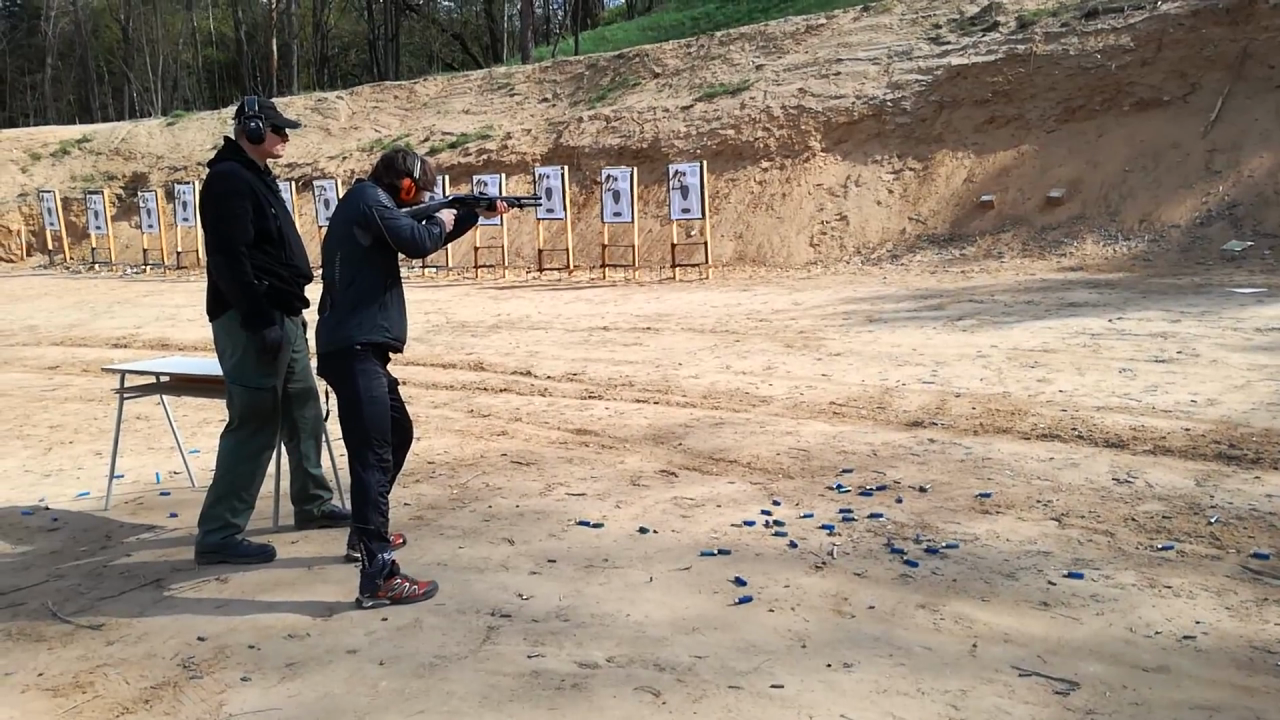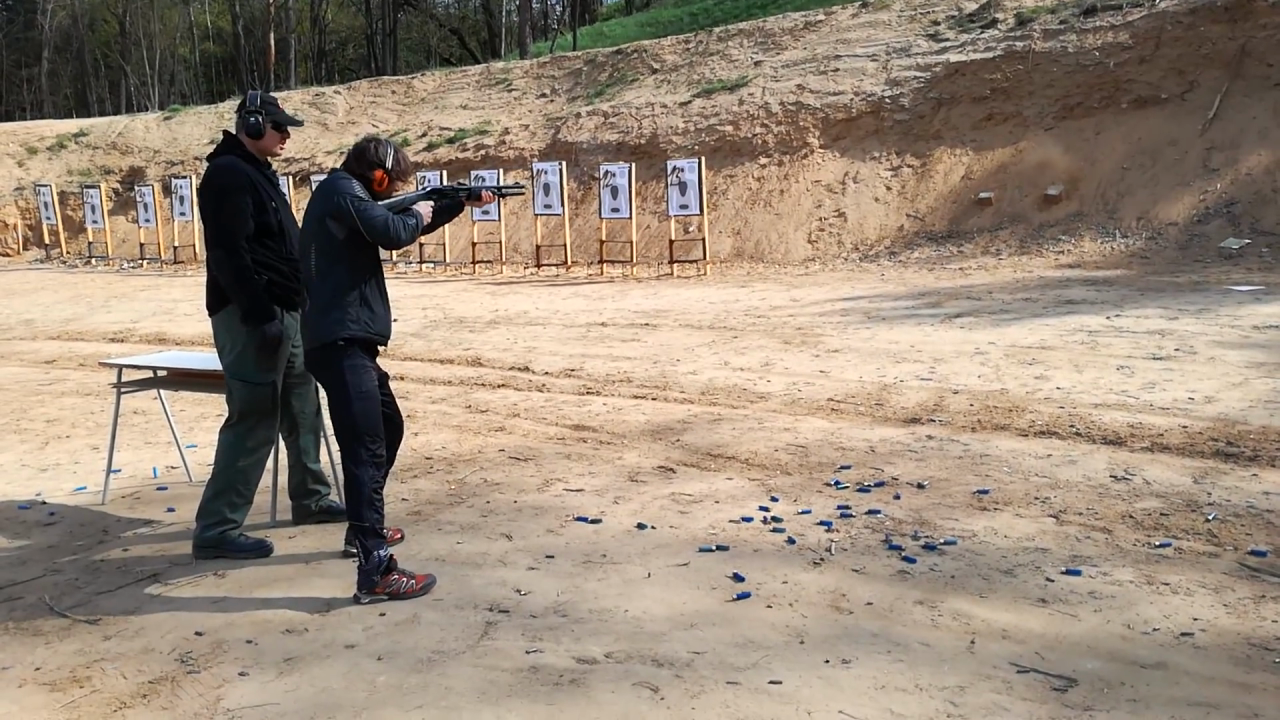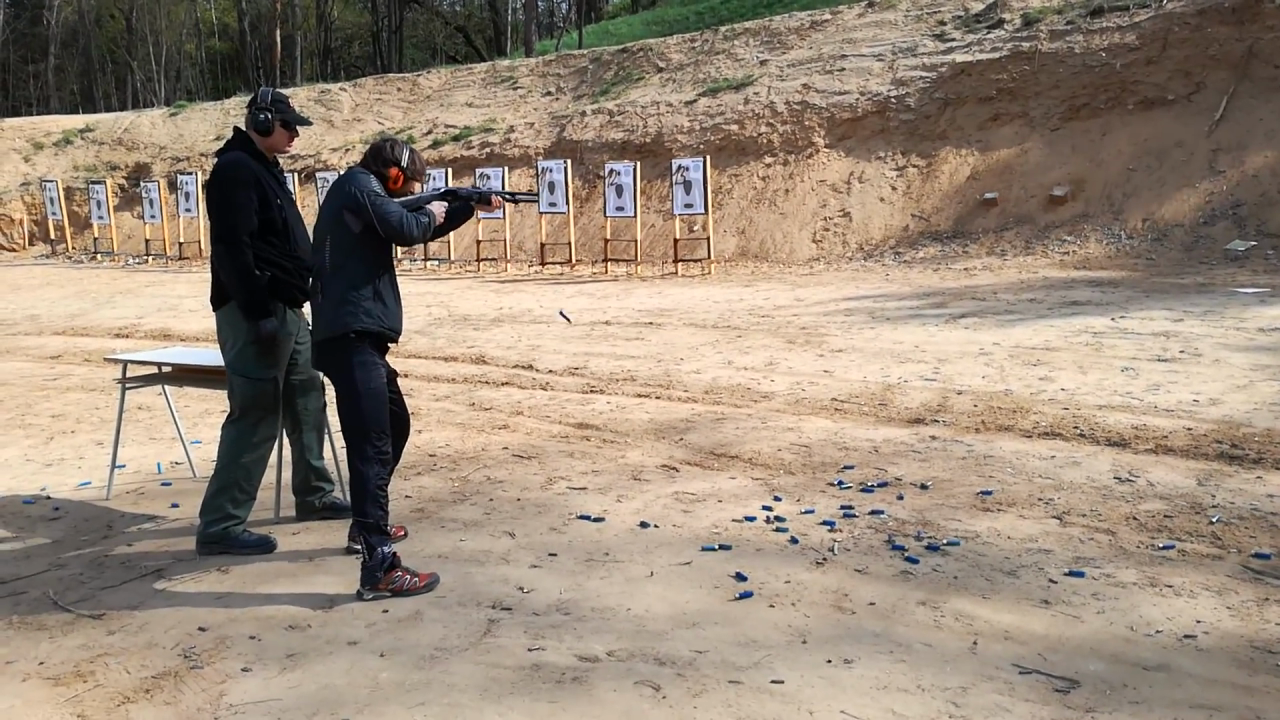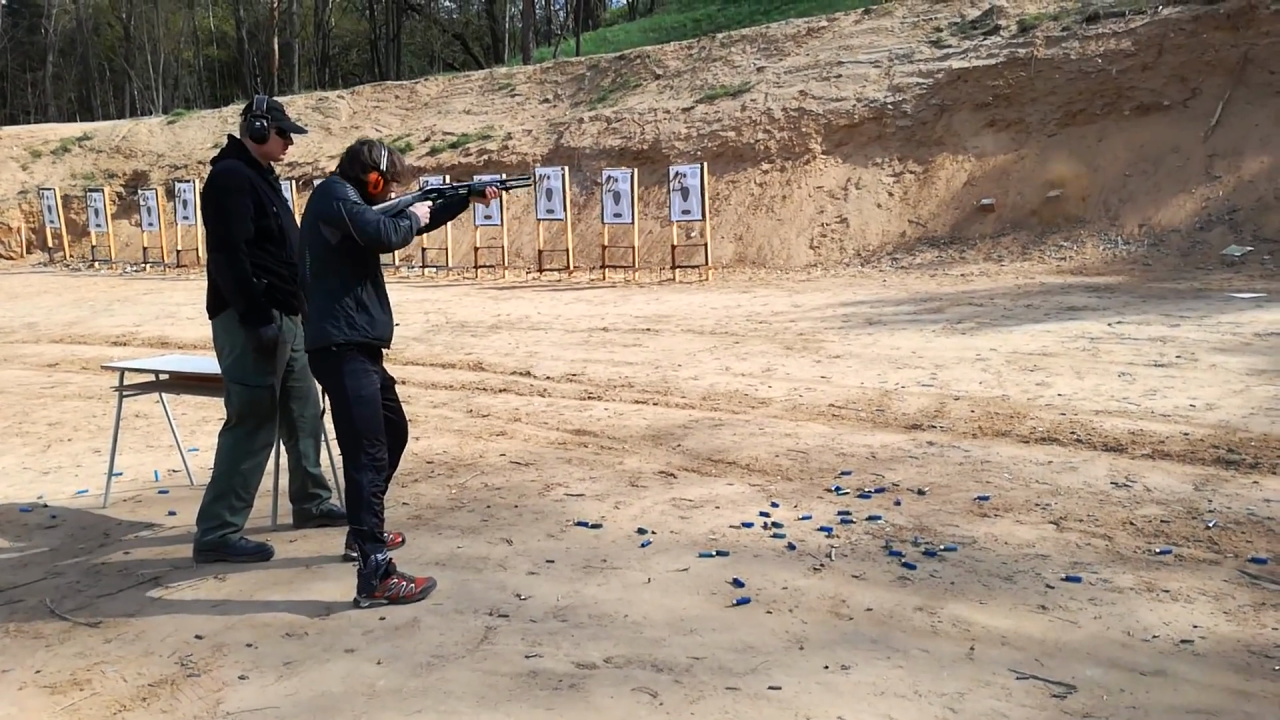
dt=1s
person 1, frame 1
left shoulder: (257, 176)
right shoulder: (228, 179)
right elbow: (229, 260)
left wrist: (290, 312)
right wrist: (260, 321)
left hip: (282, 315)
right hip: (251, 321)
left knee: (304, 414)
right knee: (254, 424)
left ankle: (313, 503)
right ankle: (218, 534)
person 1, frame 2
left shoulder: (257, 171)
right shoulder: (228, 174)
right elbow: (230, 255)
left wrist: (293, 306)
right wrist: (260, 316)
left hip: (282, 311)
right hip: (251, 316)
left knee: (302, 407)
right knee: (254, 420)
left ankle: (311, 499)
right ankle: (217, 529)
person 1, frame 3
left shoulder: (266, 169)
right shoulder: (235, 170)
right elbow: (232, 250)
left wrist: (288, 306)
right wrist: (259, 313)
left hip: (286, 309)
right hip: (255, 313)
left knee: (306, 404)
right knee: (255, 417)
left ankle: (314, 496)
right ankle: (220, 525)
person 1, frame 4
left shoulder: (260, 176)
right shoulder: (230, 177)
right elbow: (229, 257)
left wrist: (291, 308)
right wrist: (256, 318)
left hip: (284, 315)
right hip: (251, 319)
left knee: (302, 413)
right knee: (252, 423)
left ankle: (311, 503)
right ankle: (217, 533)
person 2, frame 1
left shoulder: (371, 202)
right shoulder: (368, 198)
left elbow: (413, 235)
right elbow: (418, 241)
left wrist: (476, 214)
right wrist: (440, 221)
left hip: (361, 345)
right hip: (353, 349)
left knee: (397, 435)
right knee: (373, 455)
left ankle: (367, 532)
right ankle: (378, 577)
person 2, frame 2
left shoulder: (351, 195)
right shoulder: (341, 189)
left elbow: (401, 224)
right elbow: (393, 233)
left wrist: (464, 202)
right wrist: (416, 215)
left hip: (351, 340)
right hip: (340, 343)
left knee: (388, 432)
right knee: (366, 451)
left ankle: (365, 528)
right ankle: (376, 571)
person 2, frame 3
left shoulder: (366, 194)
right shoulder: (357, 185)
left elbow: (416, 224)
right elbow: (405, 230)
left wrist: (472, 207)
right wrist: (429, 215)
left hip: (361, 335)
right hip: (351, 337)
left knee: (394, 427)
right knee: (371, 447)
left ankle: (368, 523)
right ankle: (379, 568)
person 2, frame 4
left shoulder: (350, 200)
right shoulder: (335, 194)
left elbow: (411, 223)
right elbow: (384, 236)
left wrist: (466, 199)
right wrist: (411, 217)
left hip: (359, 344)
right hip: (342, 347)
left knee: (393, 435)
right knee: (368, 455)
left ankle: (365, 532)
right ankle: (376, 576)
